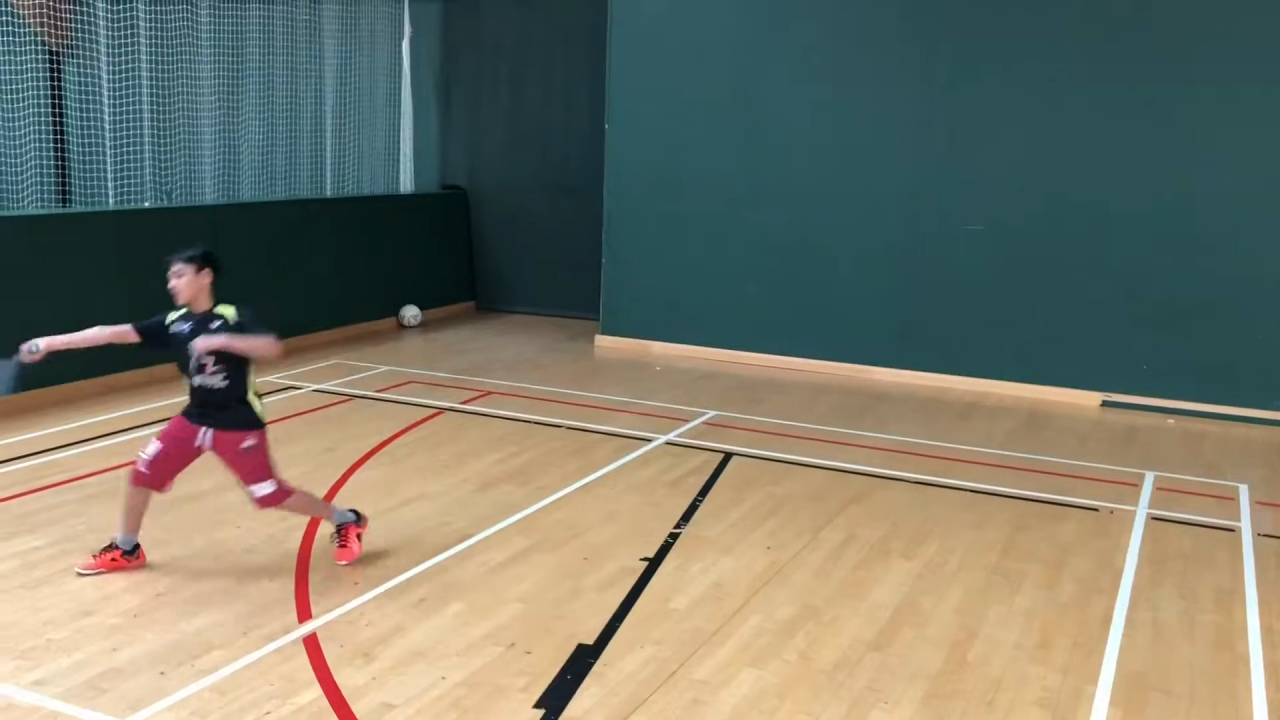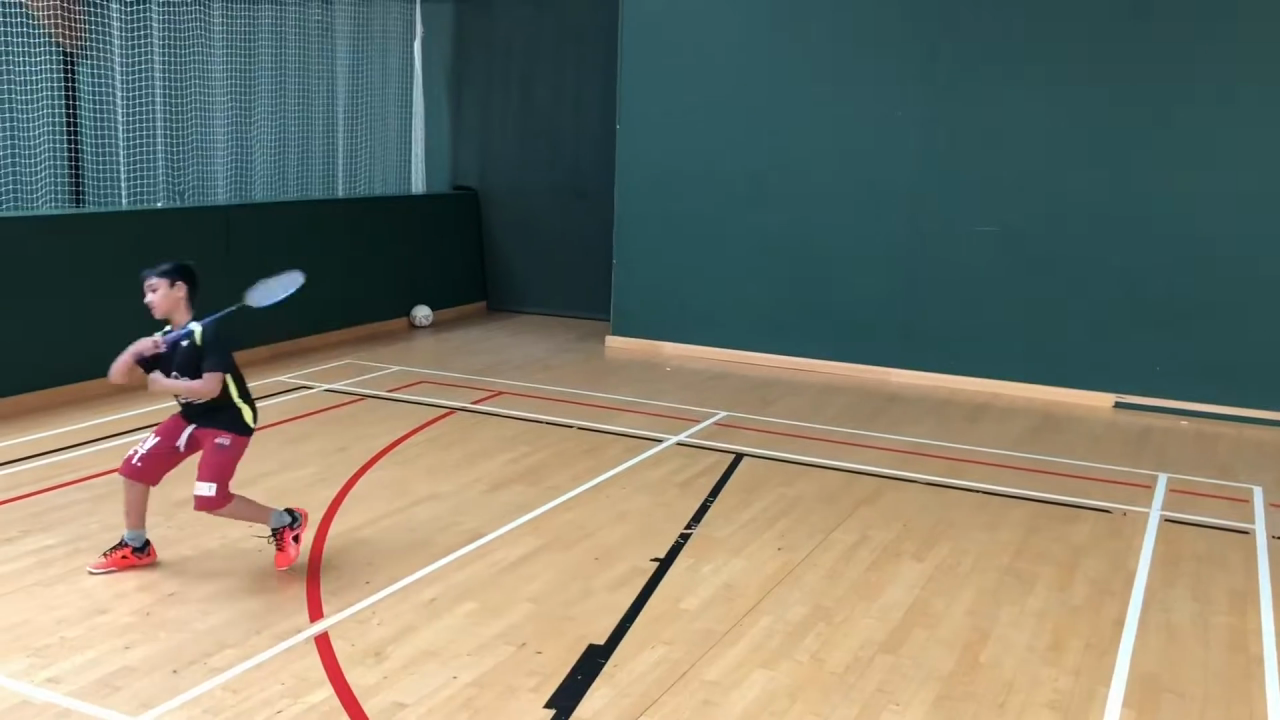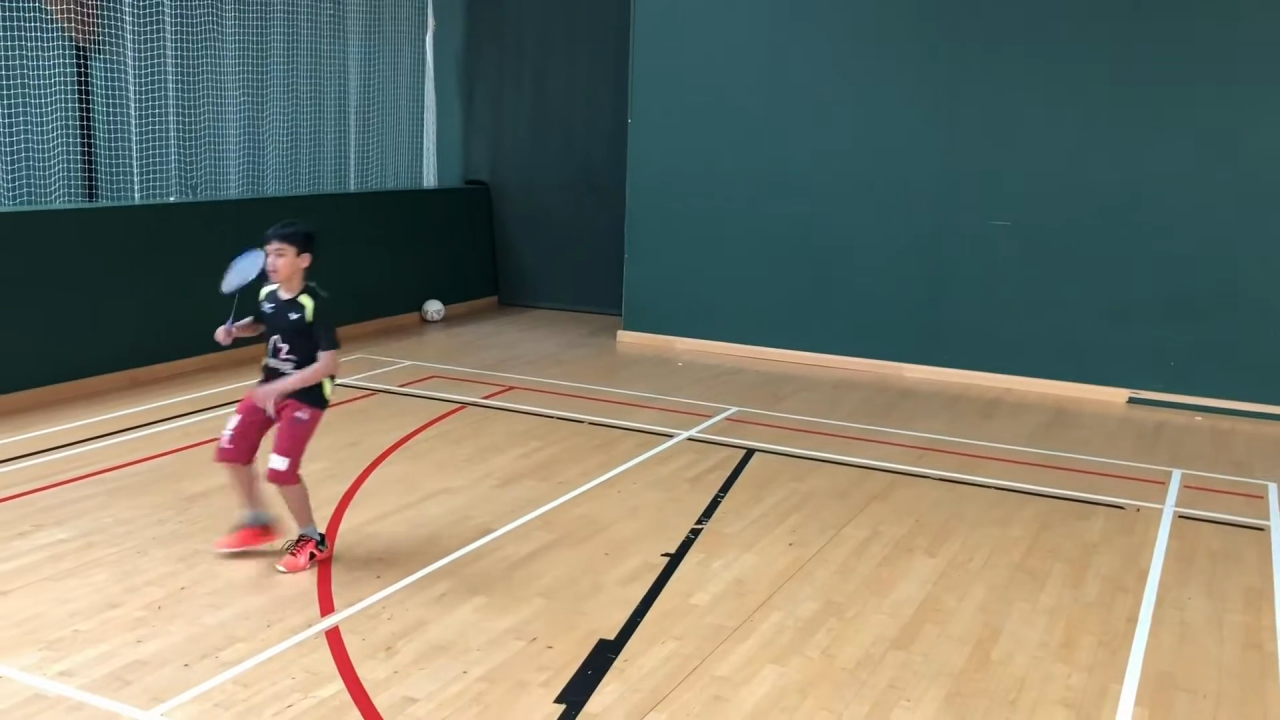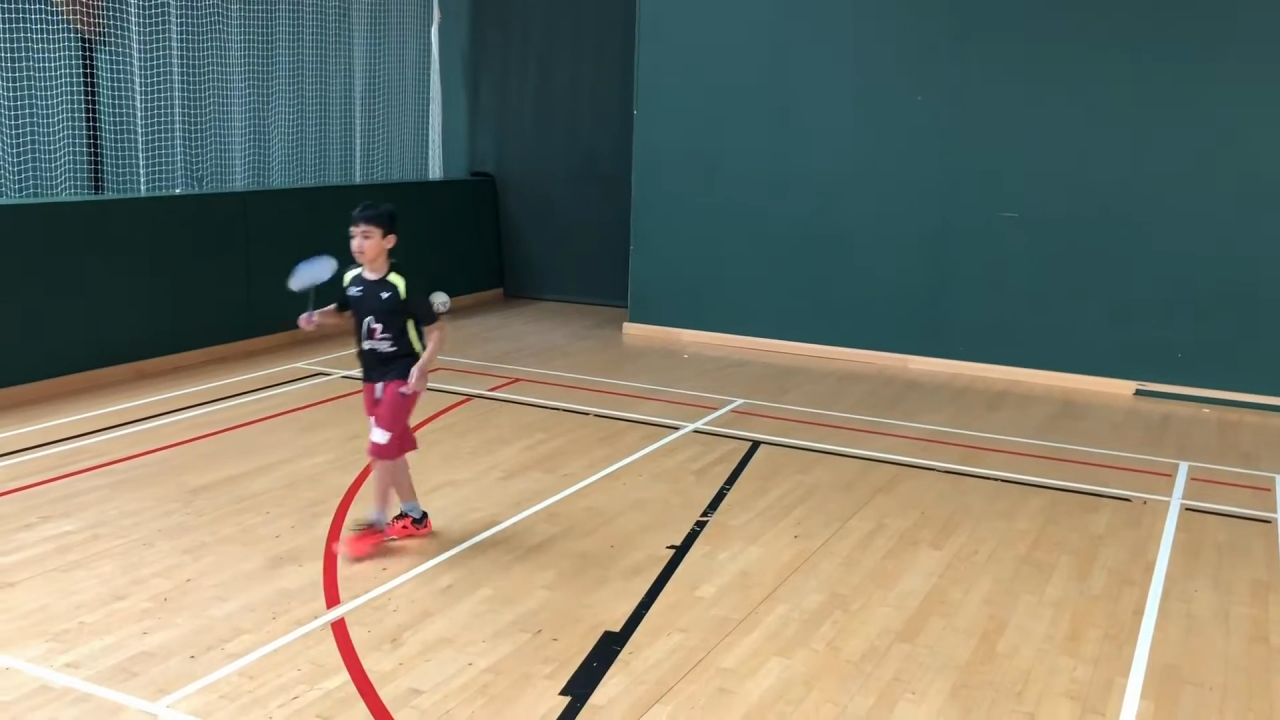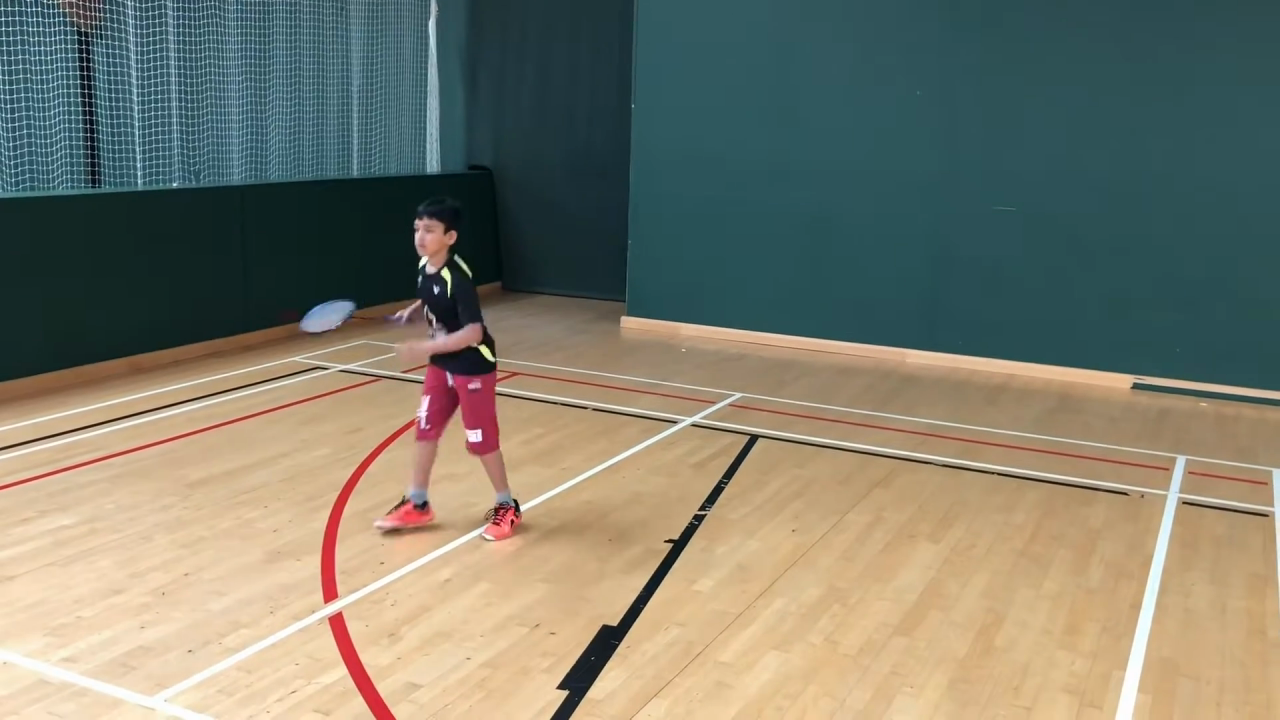
dt=0.3s
person 1, frame 1
left shoulder: (232, 318)
right shoulder: (170, 323)
left elbow: (272, 349)
right elbow: (114, 333)
left wrist: (223, 341)
right wrist: (51, 343)
left hip: (238, 422)
right hip: (196, 419)
left knee: (269, 492)
right knee: (143, 472)
left ankle: (347, 522)
right ankle: (126, 548)
person 1, frame 2
left shoulder: (205, 334)
right shoulder: (160, 340)
left elbow: (210, 388)
right elbow: (116, 376)
left wrist: (164, 385)
right wrist: (134, 351)
left hip: (229, 422)
right hip: (191, 419)
left knee: (209, 498)
right knee: (135, 467)
left ankle: (286, 523)
right ankle: (136, 546)
person 1, frame 3
left shoulder: (315, 306)
right shoulder: (268, 295)
left elbow: (329, 363)
left wrist: (281, 387)
right wrist: (234, 330)
left hip: (303, 396)
right hip: (270, 390)
left knee: (281, 468)
right knee: (231, 450)
left ankle: (312, 539)
right ankle: (256, 521)
person 1, frame 4
left shoulder: (404, 286)
right shoulder: (351, 279)
left elbow: (434, 333)
right elbow: (343, 313)
left wrist: (422, 366)
right wrist: (316, 316)
left hip: (401, 377)
right hip: (373, 377)
left knee: (382, 446)
right knee: (391, 448)
left ankle: (374, 524)
right ankle: (414, 516)
person 1, frame 5
left shoulder: (458, 279)
right shoulder: (427, 269)
left elbow: (473, 334)
left wrist: (424, 347)
right wrist: (415, 308)
left hip: (475, 365)
right hip: (441, 364)
left knee: (480, 438)
right knee: (427, 429)
left ankle: (506, 506)
right ankle: (416, 504)
